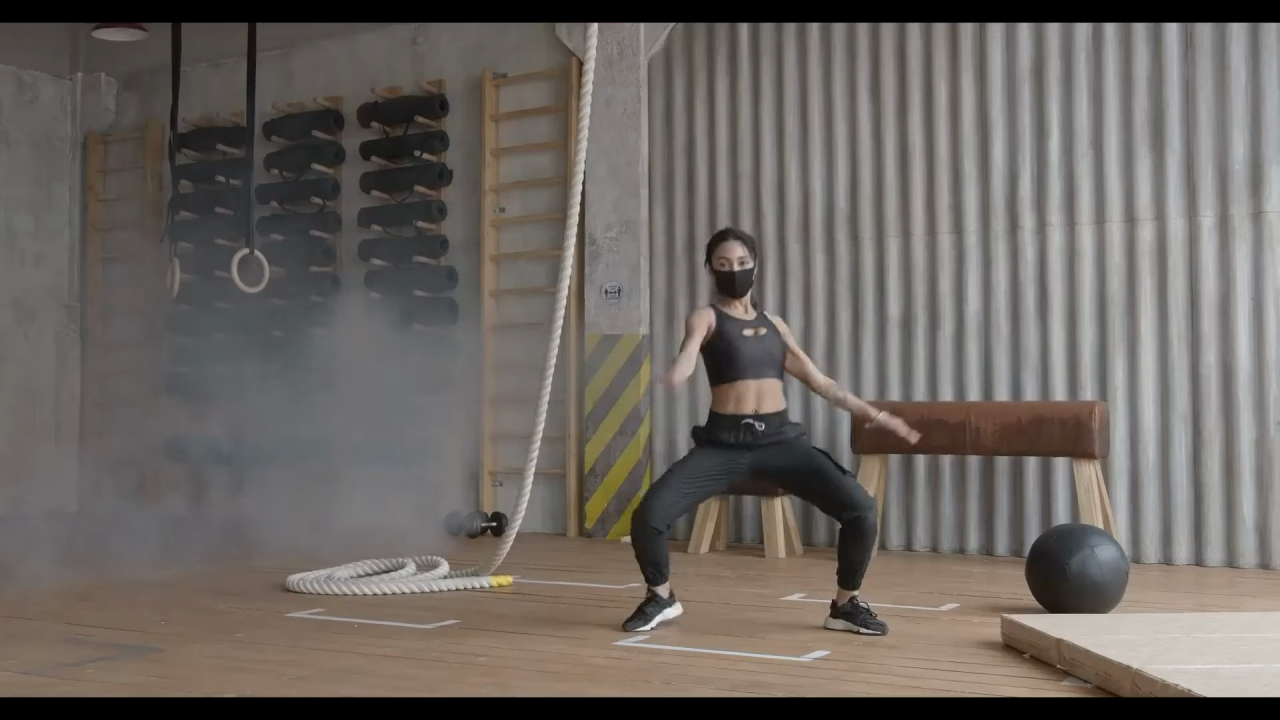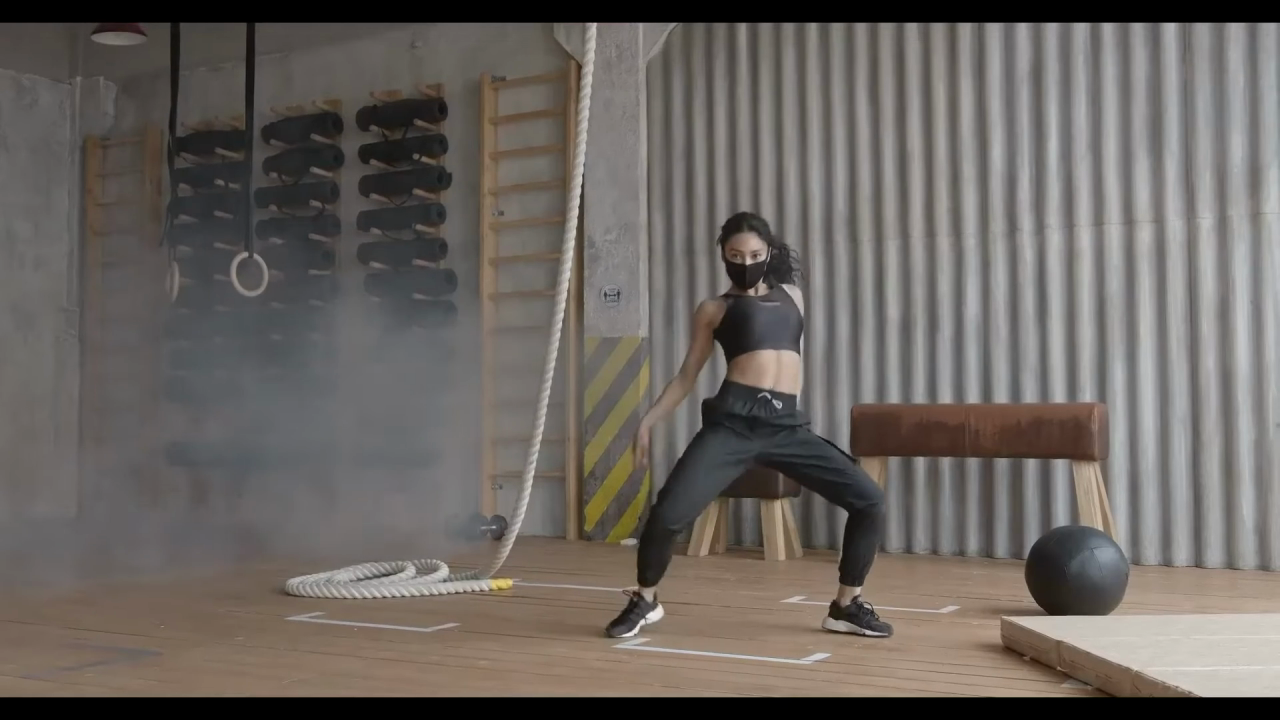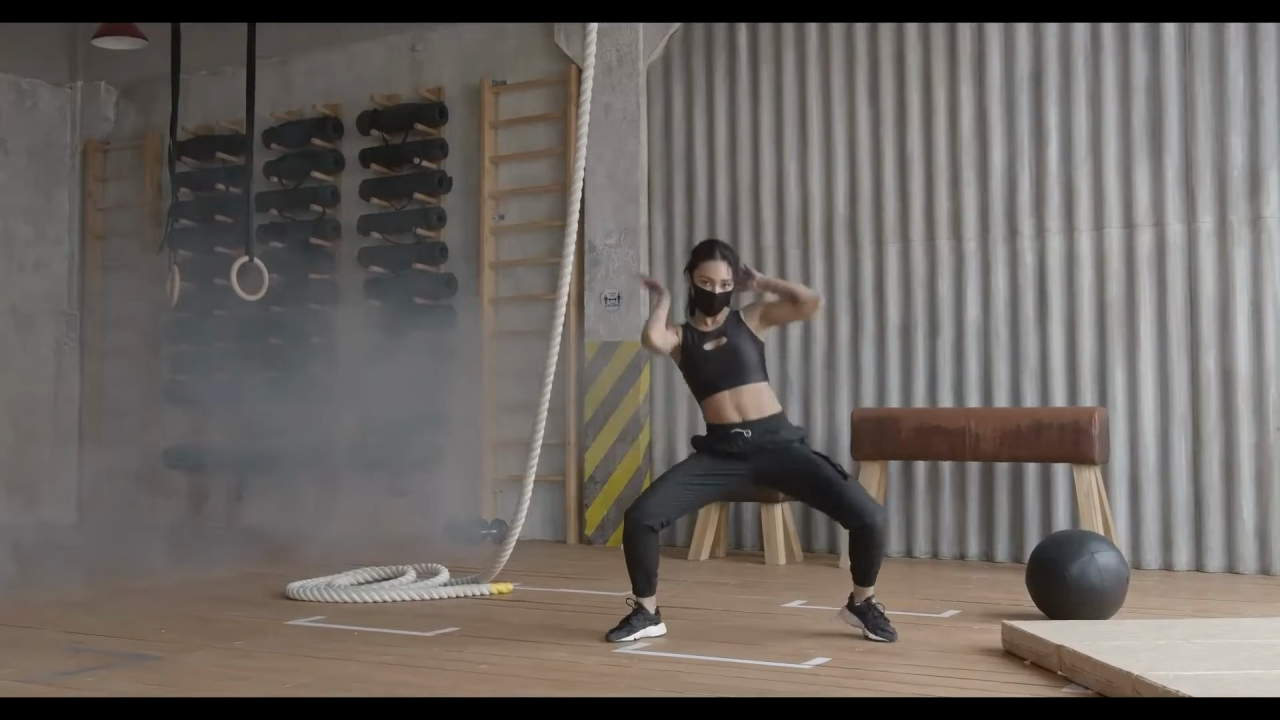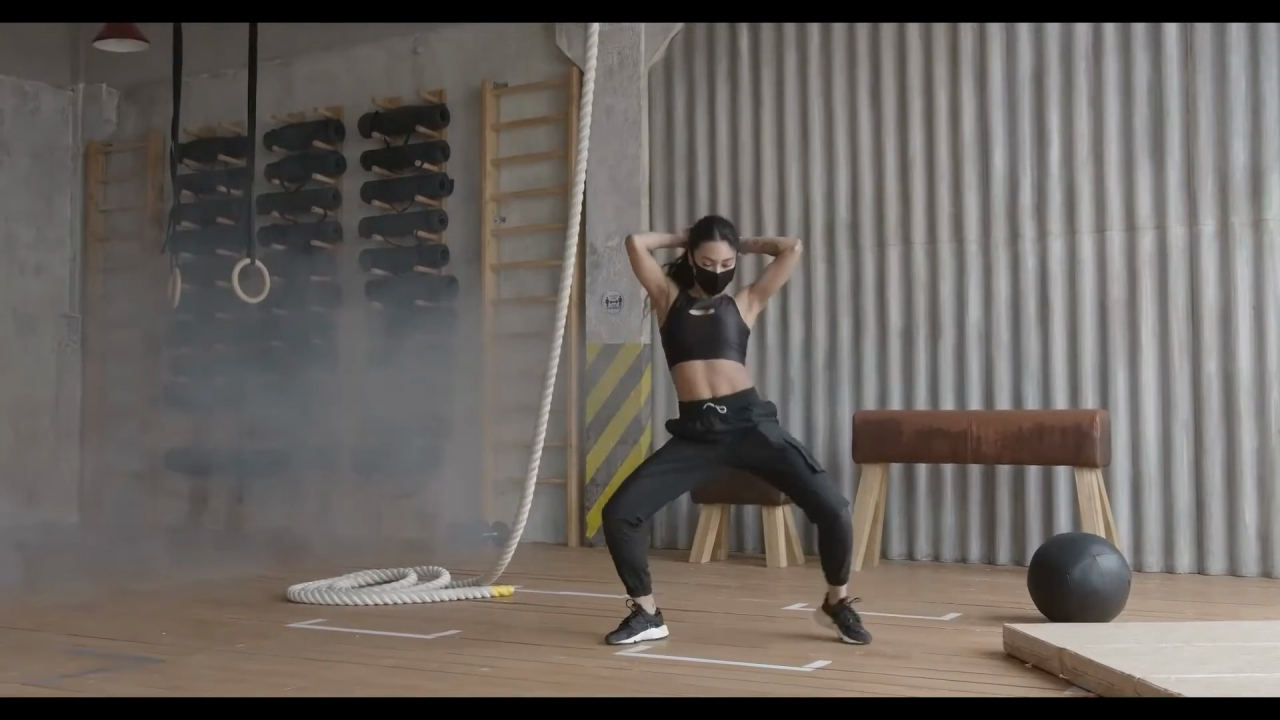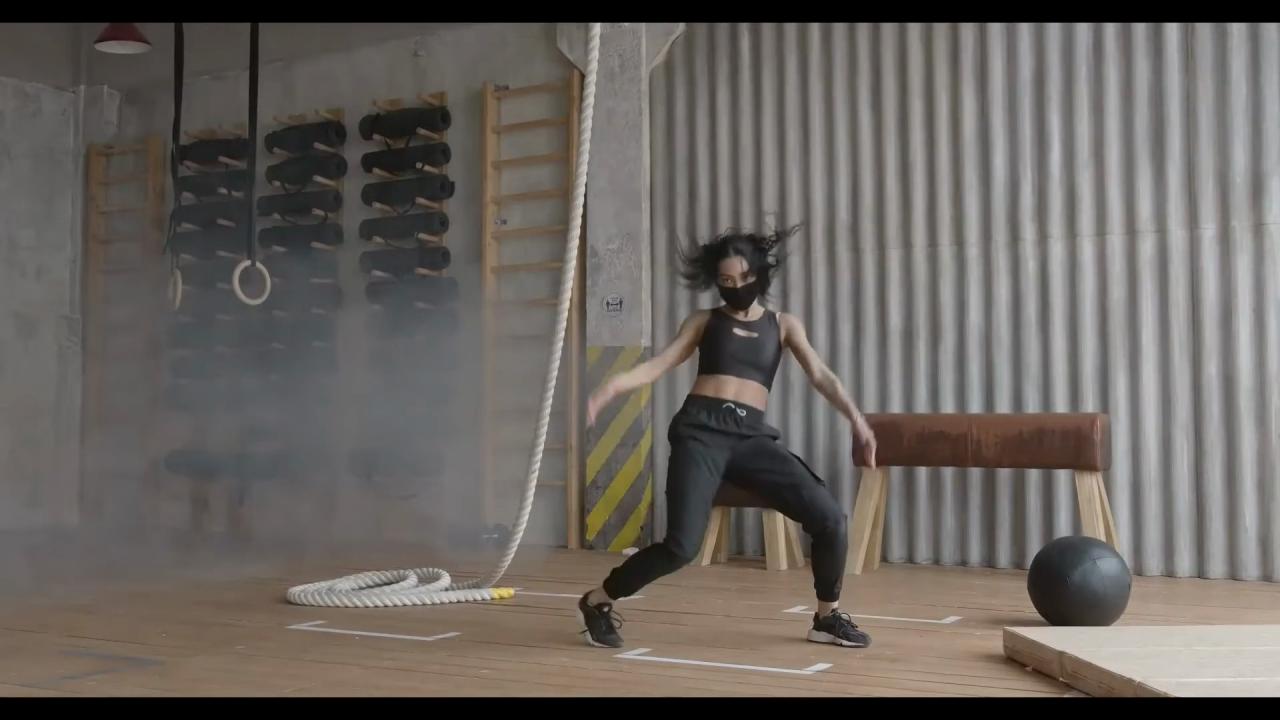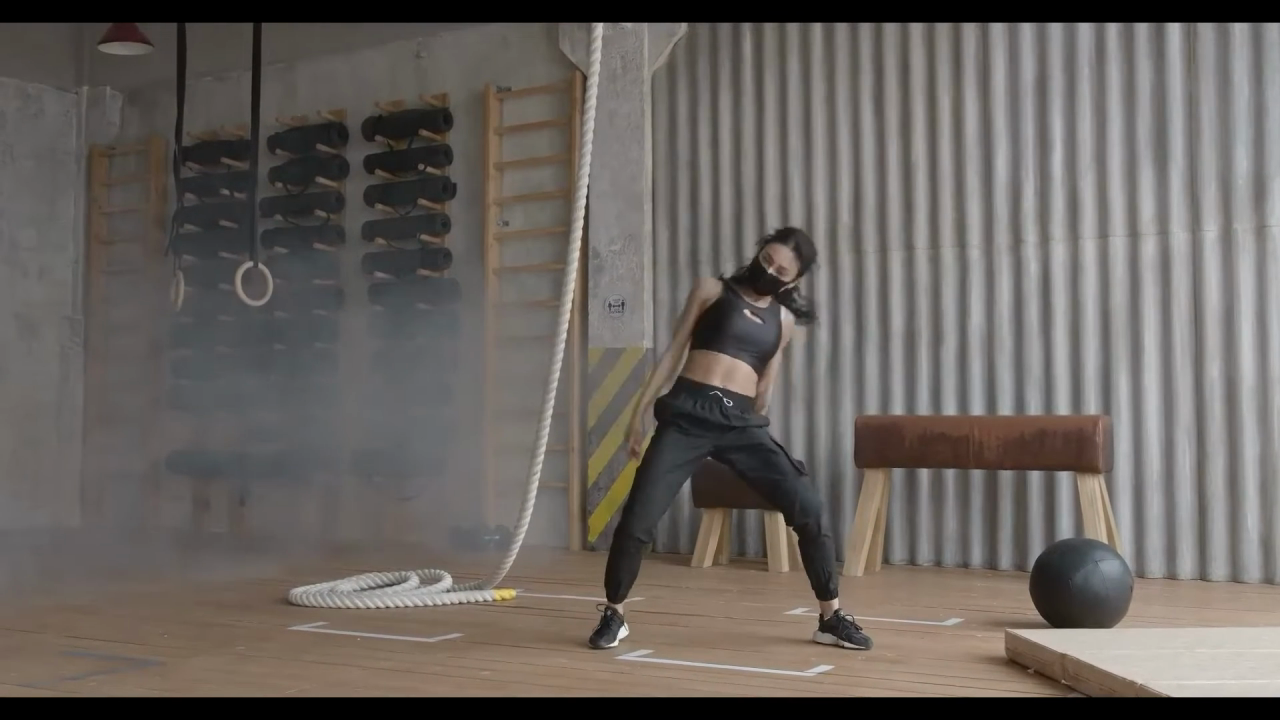
dt=0.7s
person 1, frame 1
left shoulder: (774, 325)
right shoulder: (705, 318)
left elbow: (818, 381)
right elbow: (686, 361)
left wrist: (871, 413)
right wrist: (675, 373)
left hip: (781, 440)
right hip: (722, 442)
left knee: (862, 511)
right knee: (649, 516)
left ankle: (845, 604)
right ankle: (661, 596)
person 1, frame 2
left shoulder: (789, 294)
right shoulder: (713, 309)
right elbow: (686, 378)
right wrist: (648, 421)
left hip: (787, 427)
right hip: (734, 423)
left knee: (871, 501)
right knee: (668, 515)
left ankle: (846, 604)
right ankle: (645, 599)
person 1, frame 3
left shoulder: (752, 318)
right shoulder: (680, 336)
left elbow: (810, 301)
right elbow: (653, 340)
left wrist: (759, 282)
right wrist: (663, 301)
left hip: (777, 442)
right hip: (722, 452)
left knee: (867, 515)
right knee: (640, 516)
left ankle: (862, 601)
right ankle: (646, 611)
person 1, frame 4
left shoulder: (744, 303)
right shoulder: (670, 299)
left elbow: (792, 250)
right elbow: (635, 244)
left wrist: (744, 243)
right wrist: (682, 239)
left hip: (750, 423)
right hip: (695, 433)
left knee: (832, 507)
right knee: (619, 513)
left ankle: (836, 601)
right ankle: (647, 613)
person 1, frame 5
left shoulder: (783, 325)
right shoulder: (703, 321)
left elbow: (818, 374)
right elbow: (654, 367)
left wrist: (854, 416)
right wrist: (606, 391)
left hip: (753, 438)
right hip: (700, 433)
left knee: (830, 520)
right knee: (681, 546)
left ankle: (827, 616)
right ankle: (598, 603)
person 1, frame 6
left shoulder: (784, 321)
right shoulder: (714, 290)
right elbow: (674, 351)
left wrist: (750, 432)
right wrist: (640, 412)
left hip: (740, 422)
right hip: (687, 415)
left knee: (809, 512)
right knee: (636, 523)
left ankle: (831, 617)
right ankle: (614, 613)
